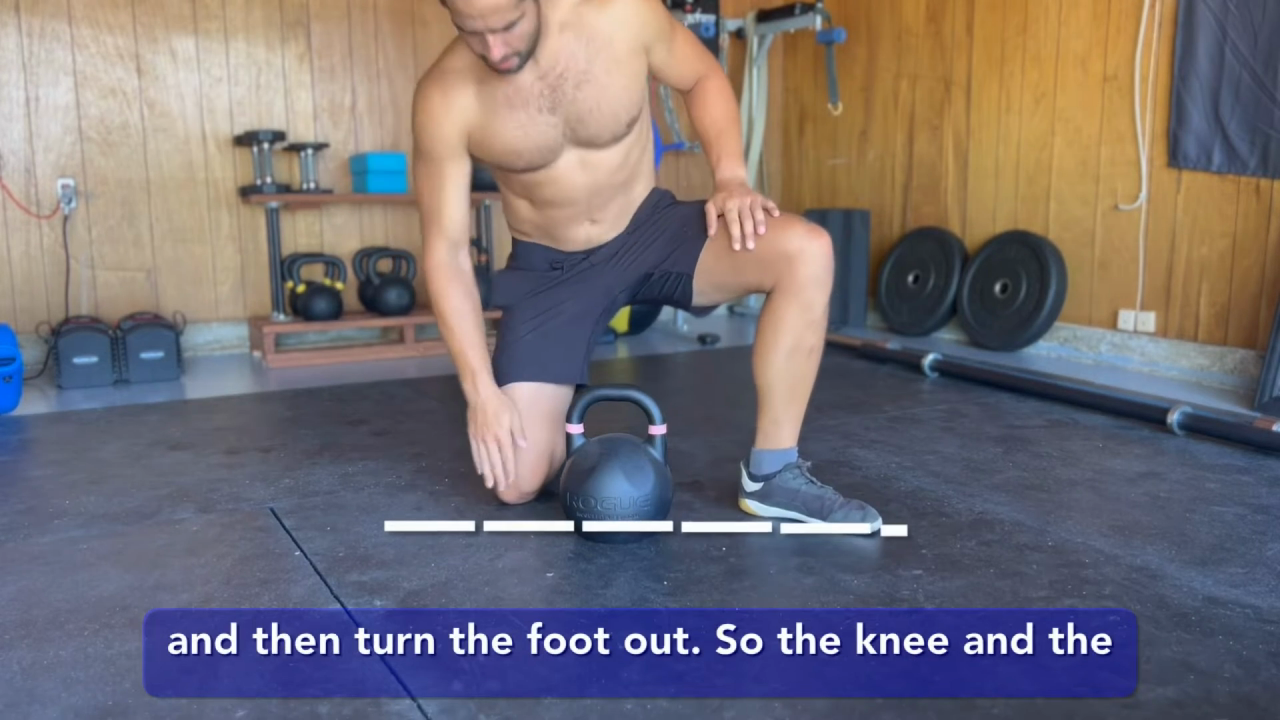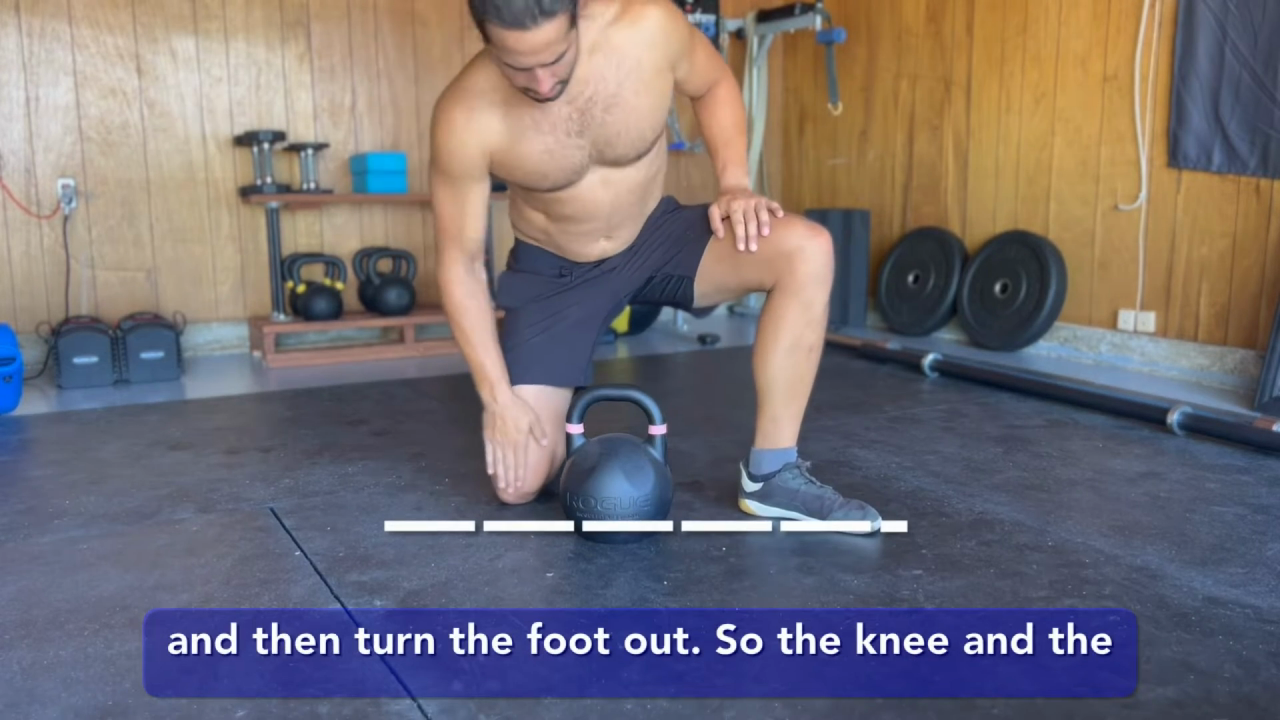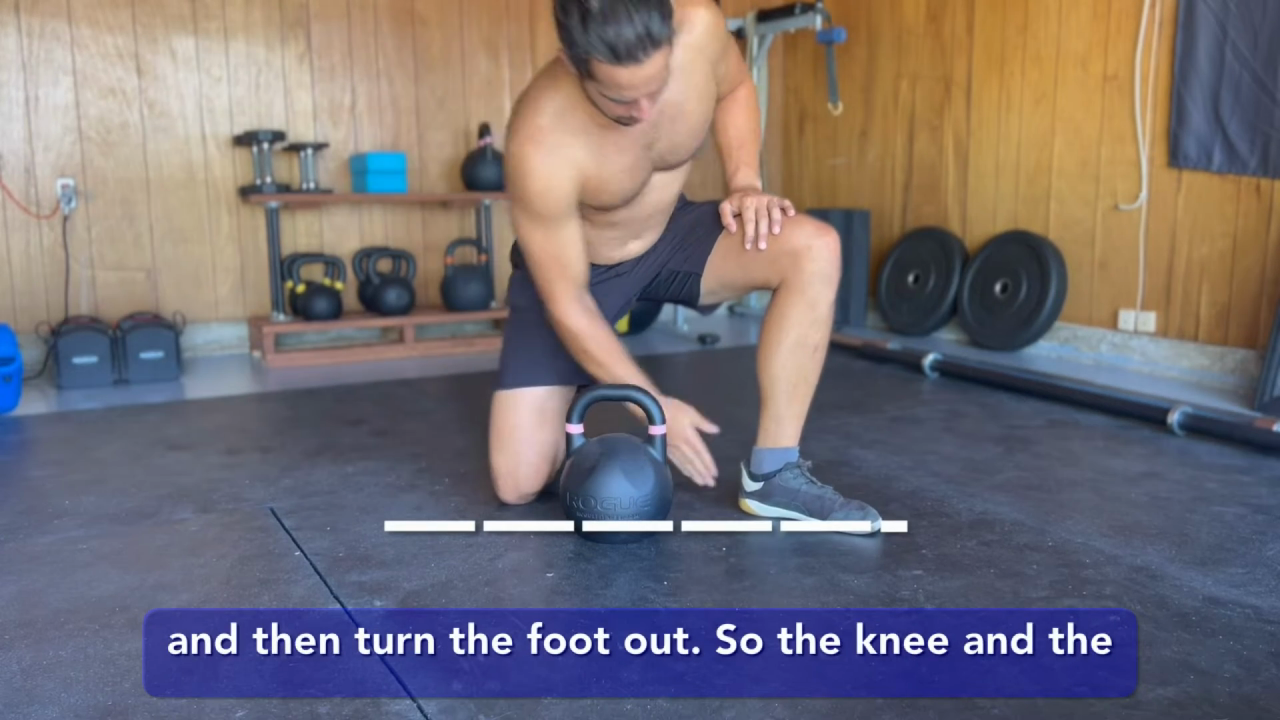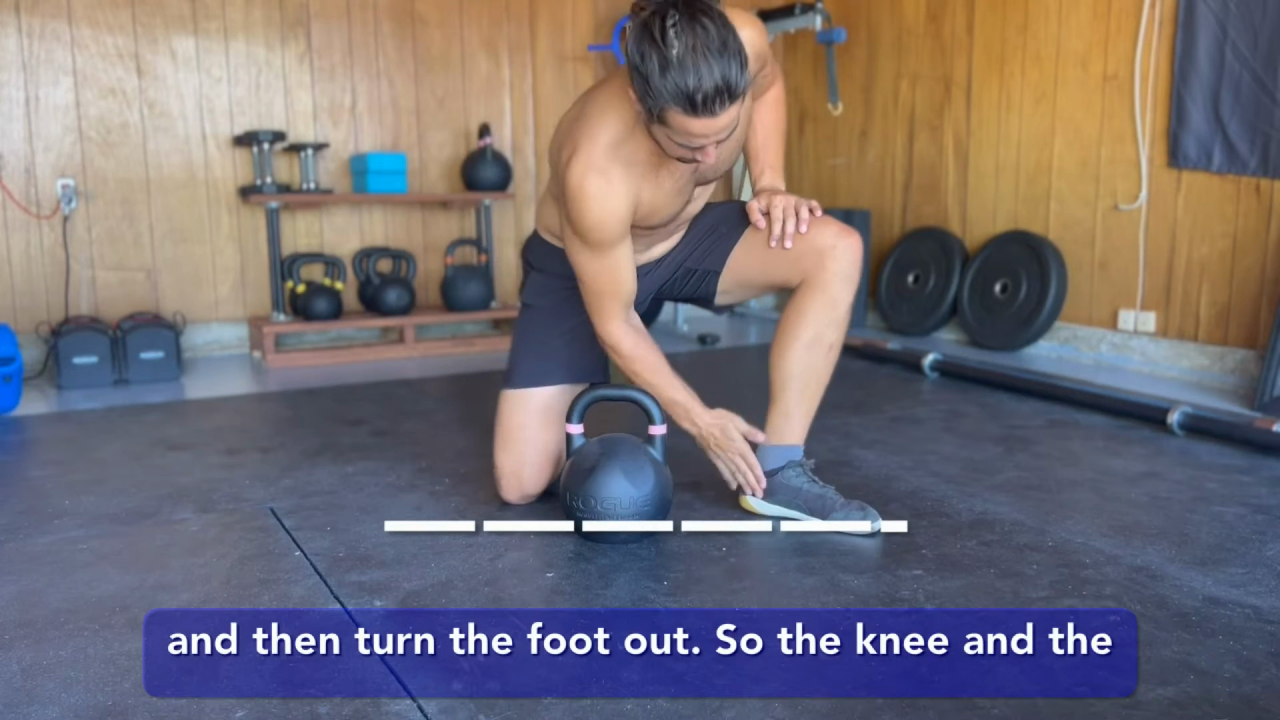
dt=0.3s
person 1, frame 1
right shoulder: (445, 97)
left elbow: (703, 78)
right elbow: (446, 253)
left wrist: (731, 177)
right wrist: (480, 390)
left hip: (650, 228)
right hip: (550, 269)
left knee: (806, 251)
right knee: (516, 484)
left ankle: (771, 473)
right ankle: (561, 408)
person 1, frame 2
right shoulder: (466, 117)
left elbow: (716, 86)
right elbow: (460, 264)
left wrist: (734, 183)
right wrist: (499, 396)
left hip: (656, 235)
right hip: (553, 273)
left knee: (806, 248)
right knee: (516, 482)
left ankle: (771, 473)
right ankle: (565, 419)
person 1, frame 3
right shoulder: (540, 142)
left elbow: (735, 88)
right elbow: (566, 301)
left wrist: (745, 183)
right wrist: (653, 407)
left hip: (669, 235)
right hip: (573, 270)
left knee: (814, 247)
right knee: (517, 485)
left ankle: (772, 472)
person 1, frame 4
right shoulder: (595, 169)
right elbow: (614, 325)
left wrist: (770, 185)
right wrist: (702, 423)
left hip: (686, 236)
right hip: (574, 271)
left knee: (835, 249)
right knee: (522, 485)
left ankle: (777, 470)
right ankle: (576, 411)
